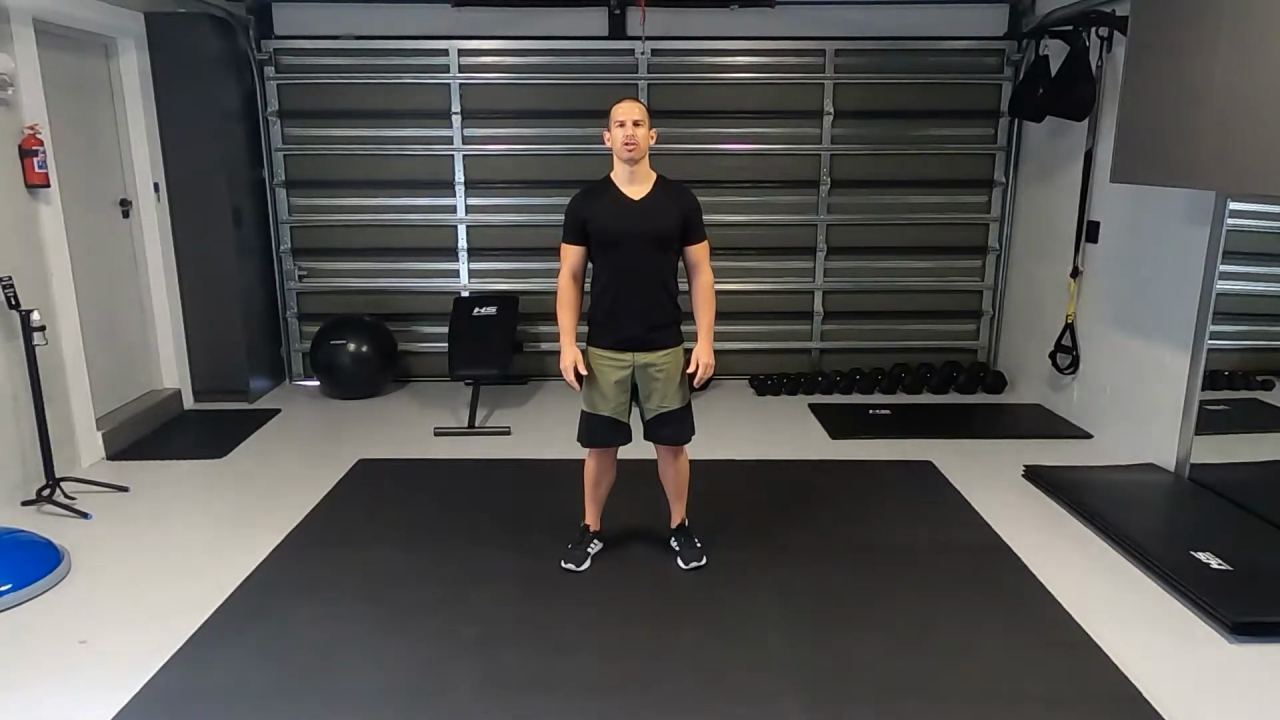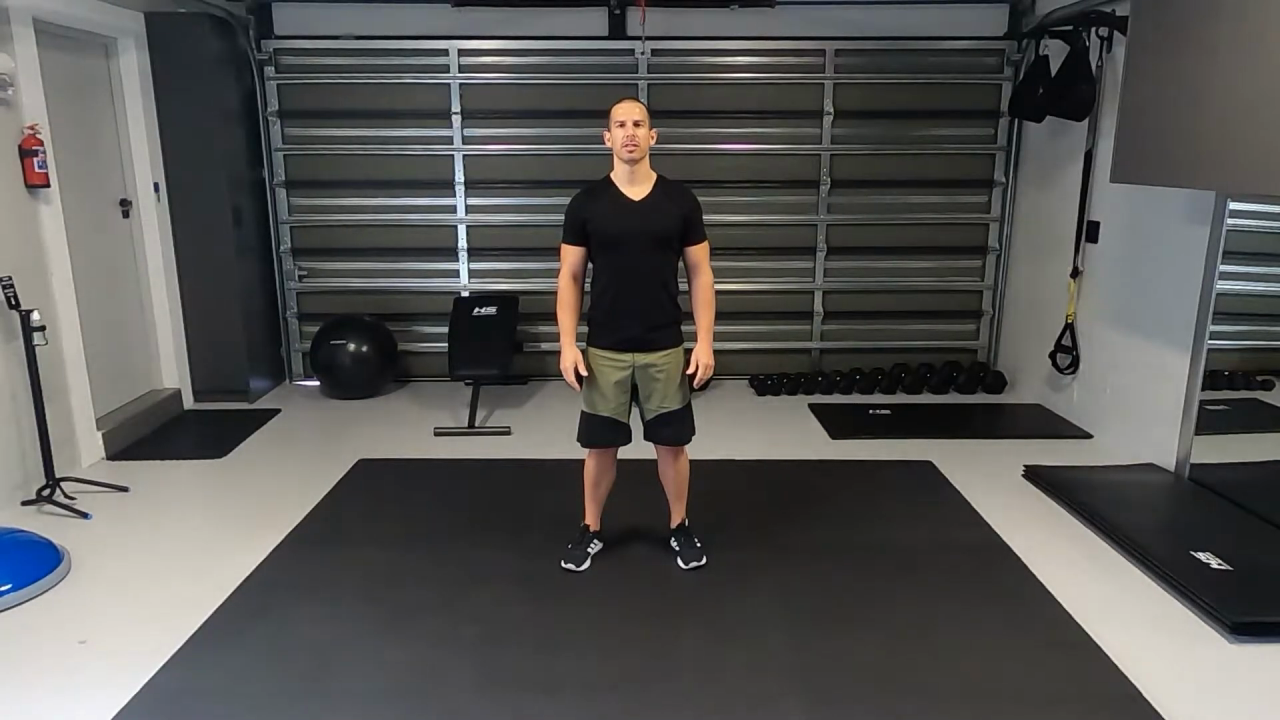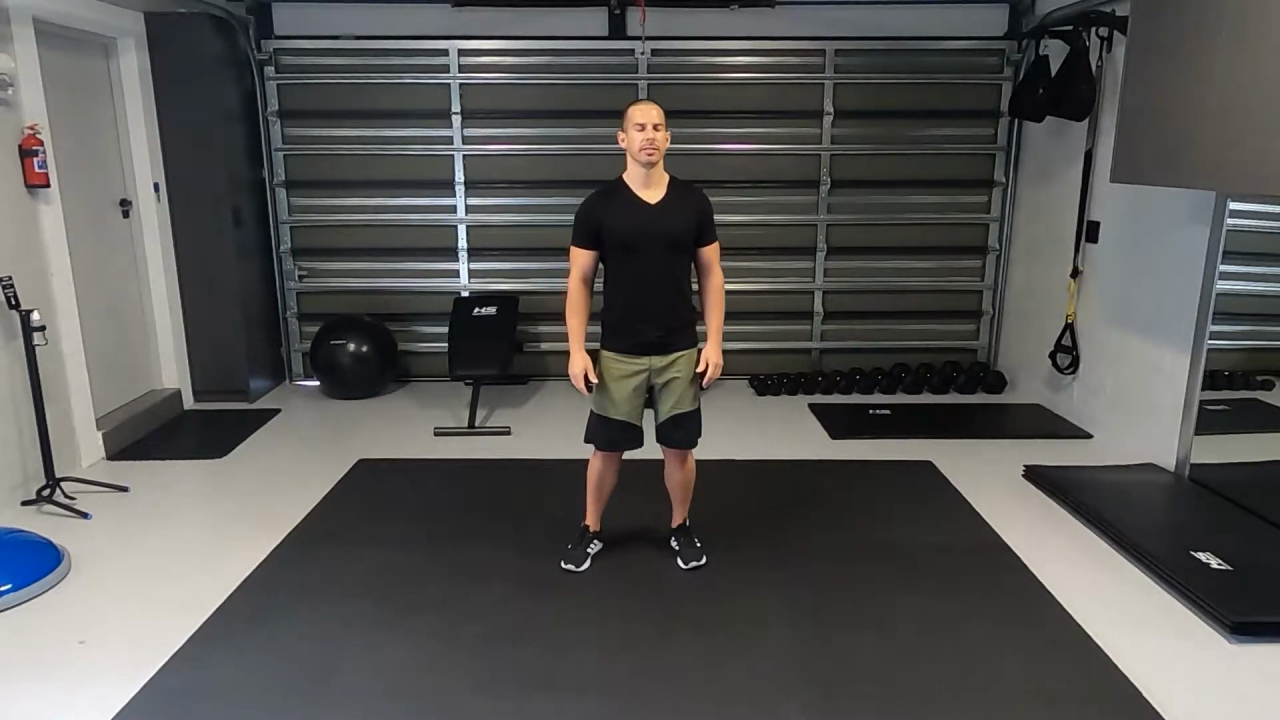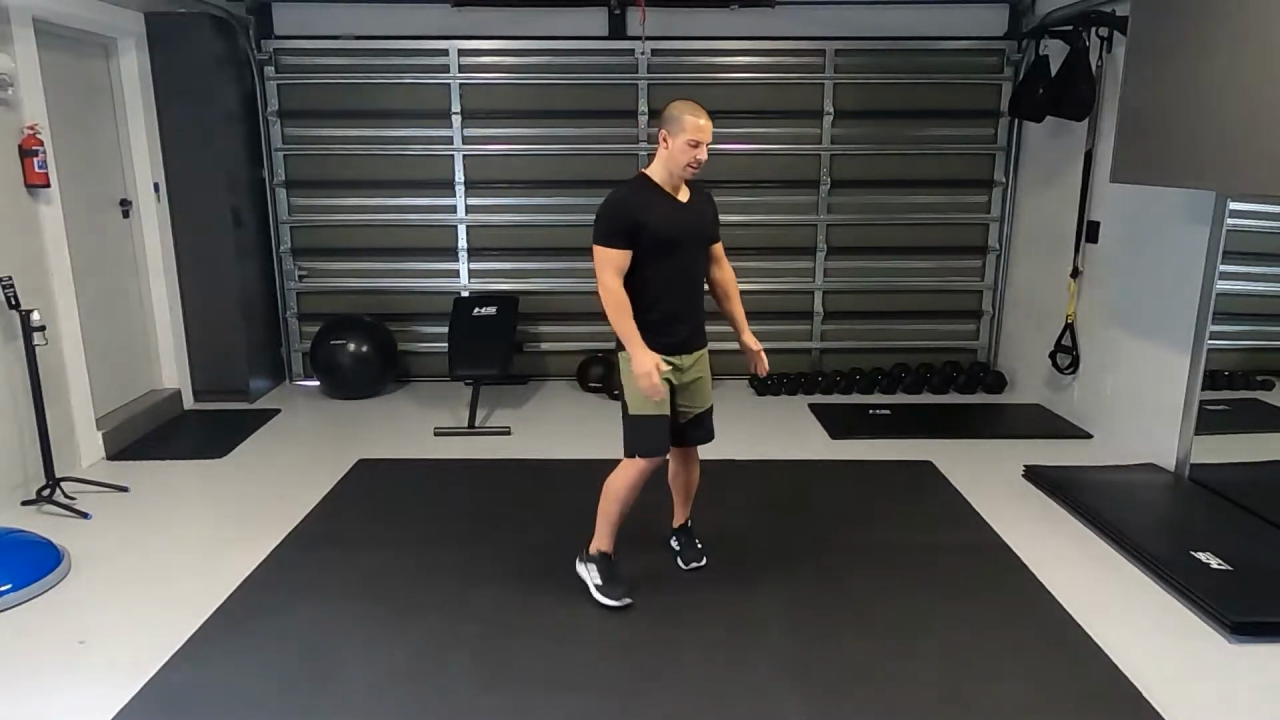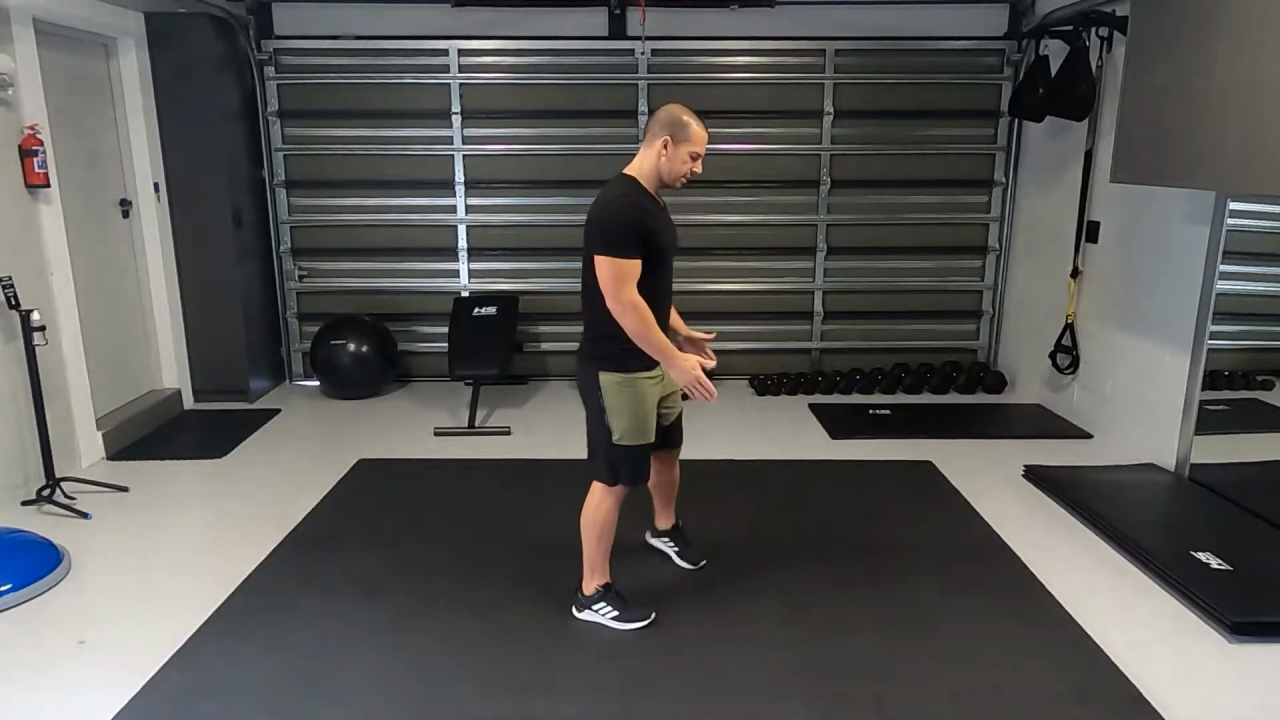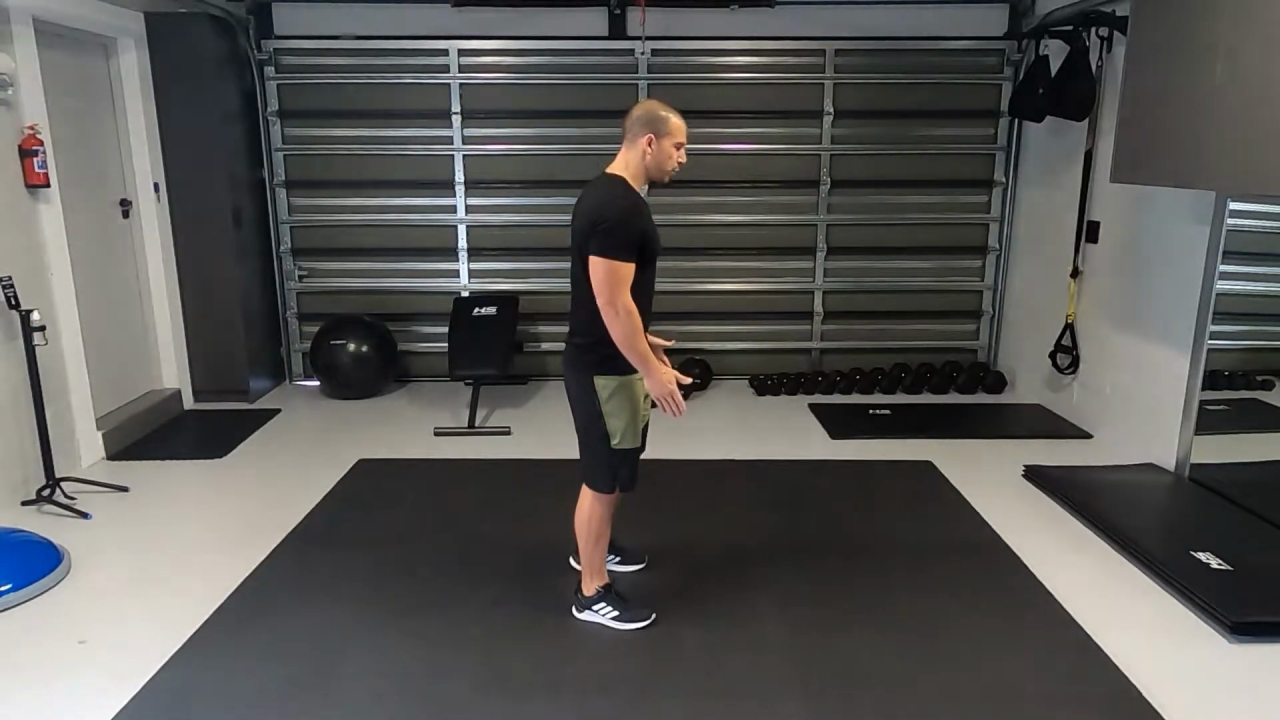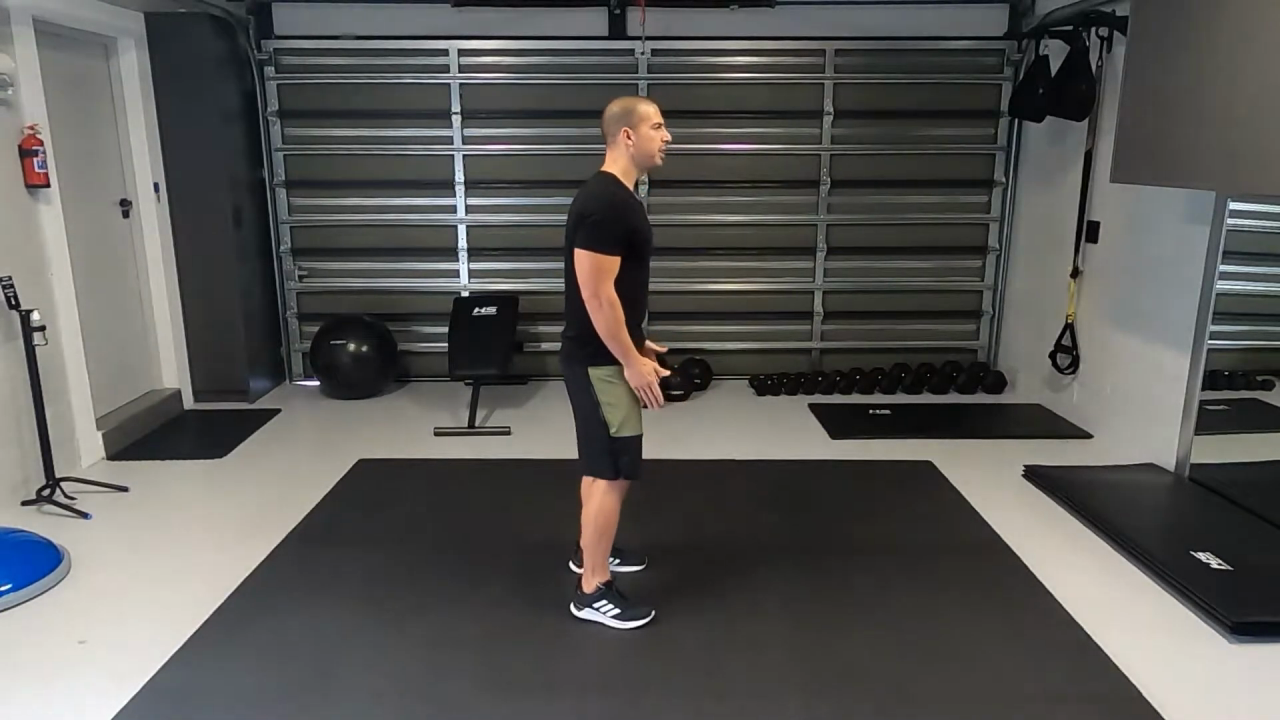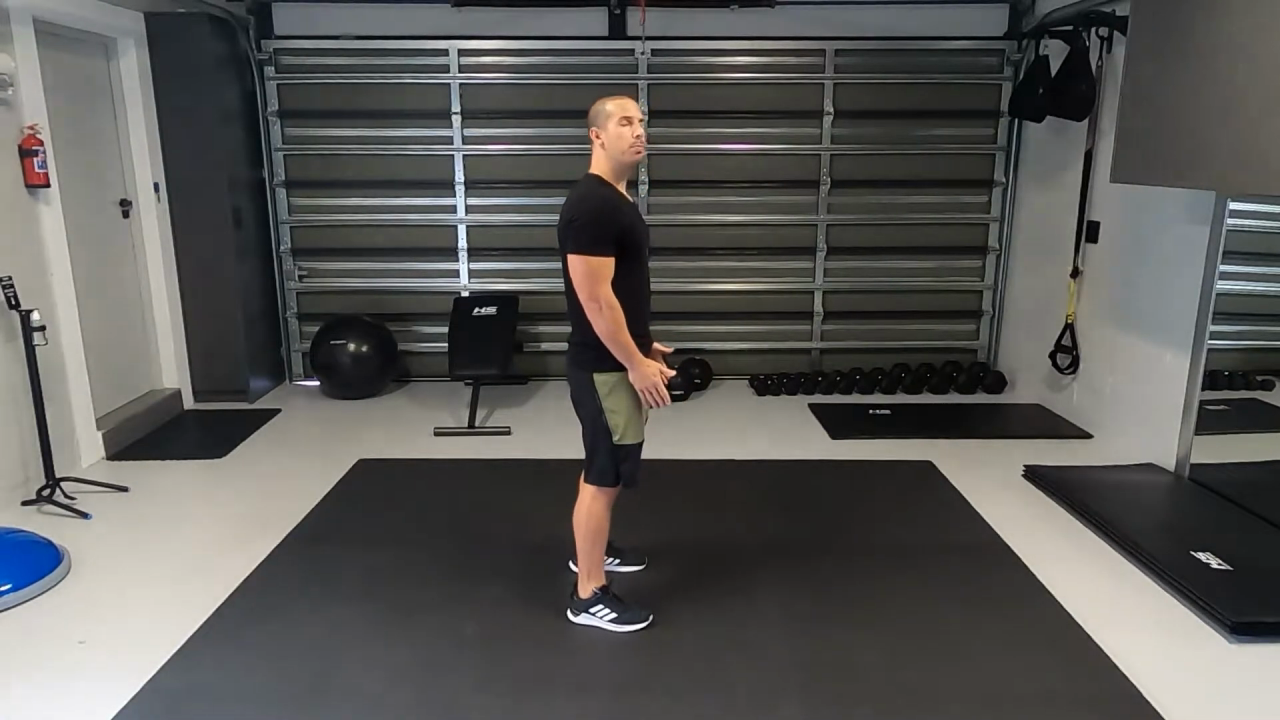
dt=0.4s
person 1, frame 1
left shoulder: (679, 200)
right shoulder: (586, 203)
left elbow: (700, 273)
right elbow: (570, 276)
left wrist: (705, 341)
right wrist: (567, 343)
left hip: (665, 347)
right hip: (605, 349)
left knee: (671, 443)
right knee: (601, 444)
left ankle: (680, 527)
right ankle: (590, 530)
person 1, frame 2
left shoulder: (680, 200)
right shoulder: (587, 203)
left elbow: (700, 273)
right elbow: (570, 276)
left wrist: (705, 341)
right wrist: (568, 344)
left hip: (665, 348)
right hip: (604, 349)
left knee: (672, 443)
right knee: (601, 445)
left ankle: (679, 527)
right ankle: (590, 529)
person 1, frame 3
left shoulder: (692, 201)
right shoulder: (599, 206)
left elbow: (711, 274)
right elbow: (579, 280)
left wrist: (714, 341)
right wrist: (576, 349)
left hip: (679, 351)
right hip: (620, 353)
left knee: (680, 447)
right knee: (608, 448)
left ankle: (680, 527)
right ankle: (590, 530)
person 1, frame 4
left shoulder: (702, 200)
right shoulder: (625, 203)
left elbow: (718, 267)
right elbow: (610, 282)
left wrist: (743, 331)
right wrist: (637, 351)
left hip: (693, 349)
right hip: (647, 354)
left knee: (687, 448)
right knee: (645, 456)
left ankle: (681, 528)
right ankle: (597, 553)
person 1, frame 5
left shoulder: (651, 200)
right shoulder: (618, 208)
right elbow: (621, 298)
left wrist: (680, 333)
right wrist: (674, 359)
left hip: (650, 358)
right hip: (617, 366)
left knee: (665, 449)
right knee: (615, 478)
left ankle: (665, 527)
right ankle: (593, 591)
person 1, frame 6
left shoulder: (610, 194)
right shoulder: (618, 209)
right elbow: (613, 304)
left wrist: (643, 343)
right wrist: (652, 372)
left hip: (614, 358)
right hip: (603, 367)
left knee: (618, 467)
right knee: (606, 478)
left ankle: (593, 548)
right ankle: (592, 592)
person 1, frame 7
left shoulder: (616, 197)
right shoulder: (605, 203)
right elbow: (596, 293)
left wrist: (637, 345)
right wrist: (631, 361)
left hip: (609, 353)
right hip: (598, 360)
left knee: (603, 465)
right knee: (613, 470)
left ankle: (590, 548)
right ankle: (594, 590)
person 1, frame 8
left shoulder: (615, 198)
right shoulder: (590, 204)
right elbow: (596, 298)
left wrist: (644, 346)
right wrist: (637, 363)
left hip: (617, 357)
right hip: (605, 365)
left knee: (605, 467)
right knee: (605, 477)
left ankle: (592, 548)
right ankle: (589, 595)
